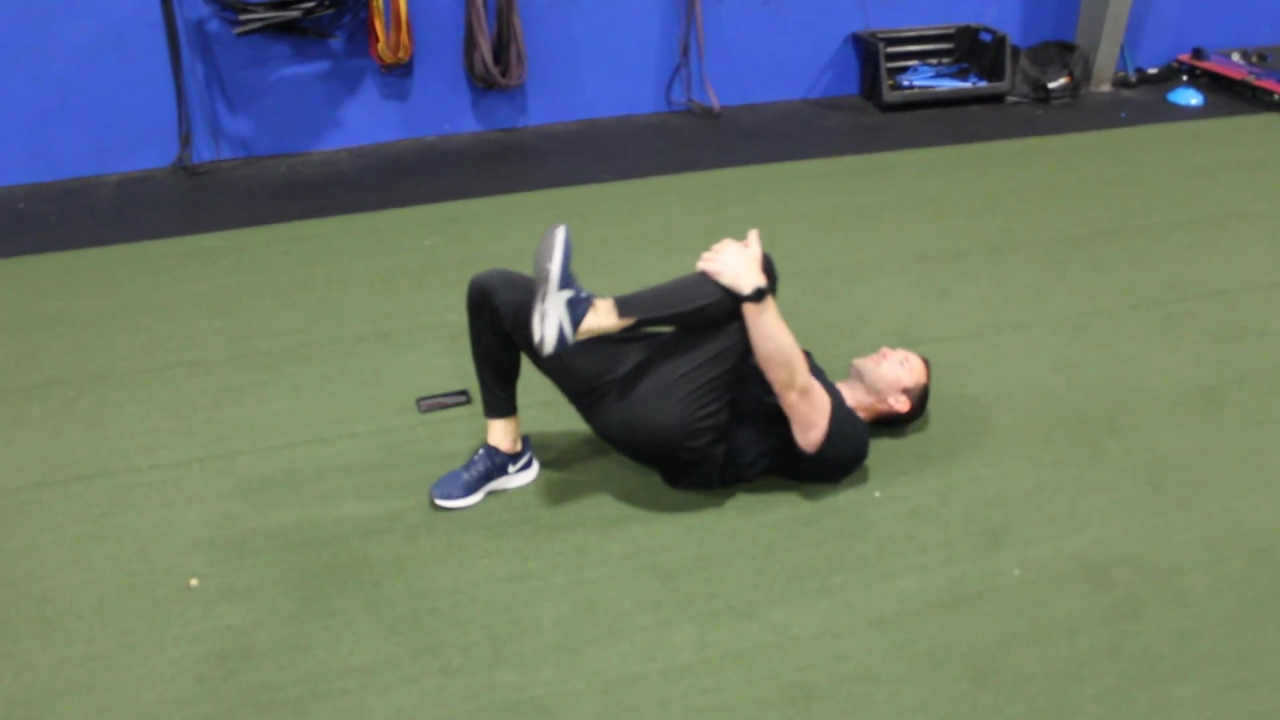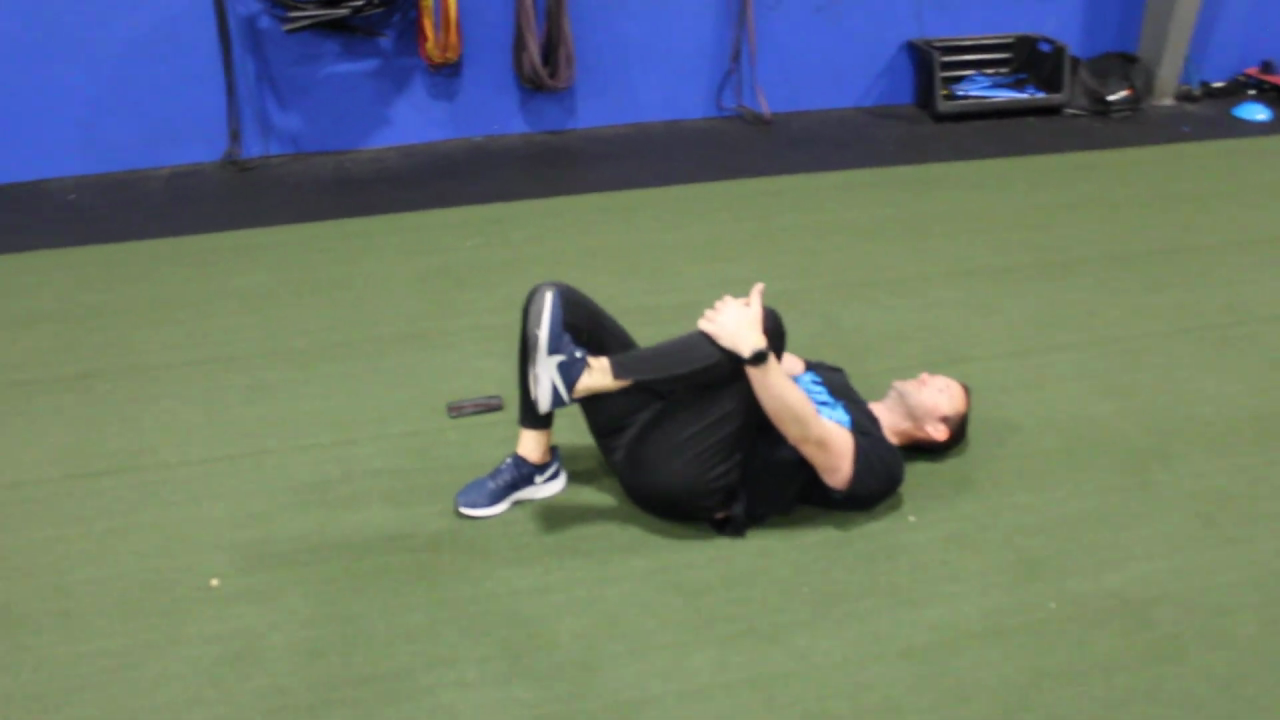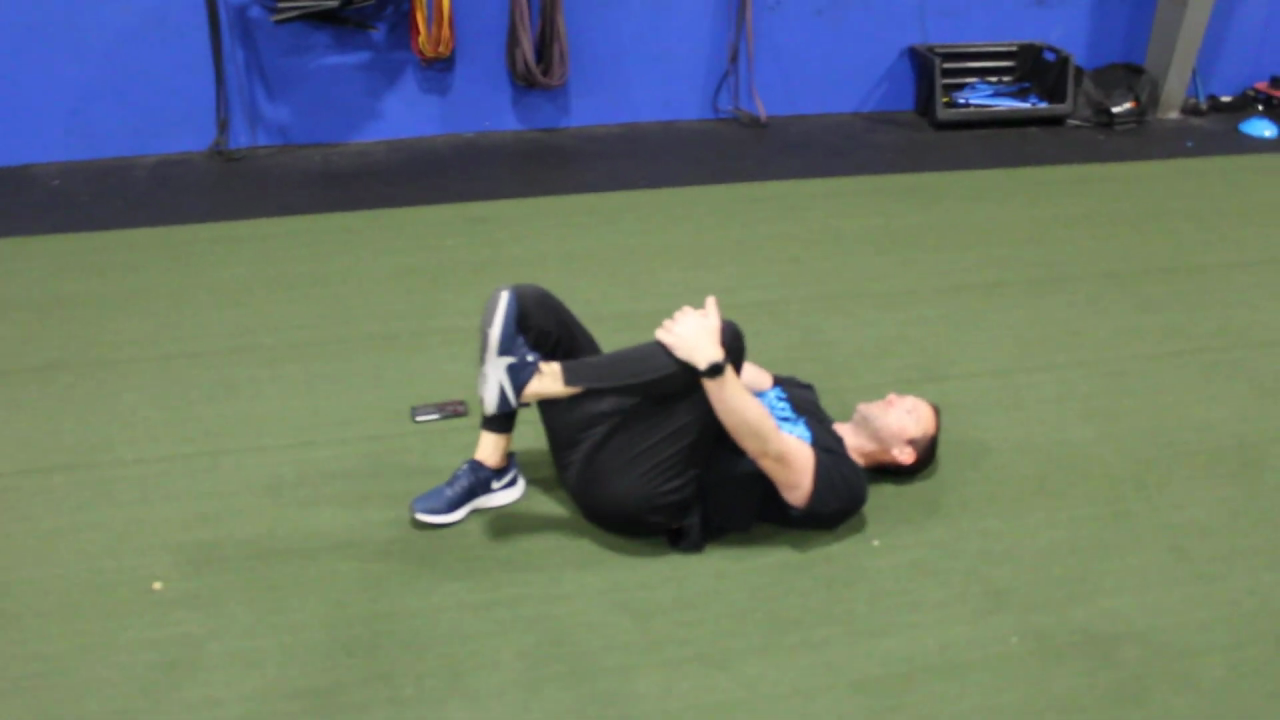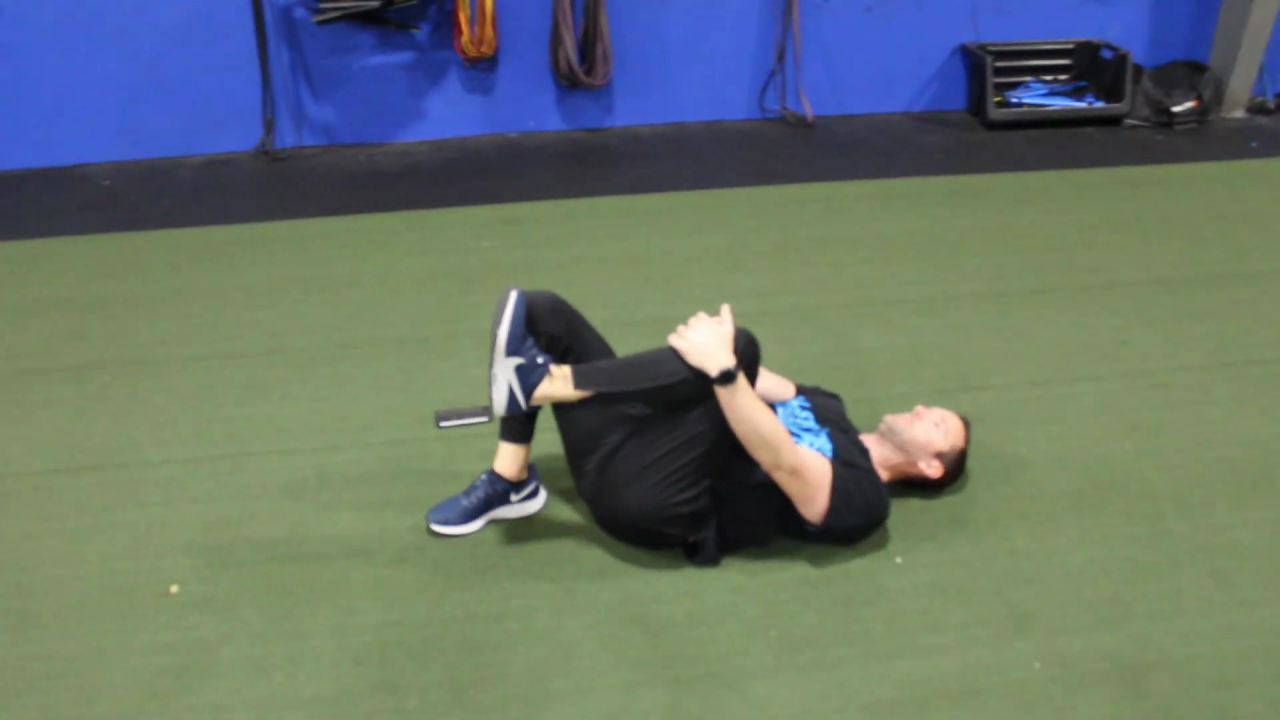
dt=0.4s
person 1, frame 1
left shoulder: (845, 438)
right shoulder: (807, 384)
left elbow: (792, 387)
left wrist: (751, 289)
right wrist: (729, 277)
left hip: (672, 418)
right hip: (632, 384)
left knee: (755, 280)
right knee: (494, 290)
left ankle: (584, 319)
right ankle: (505, 454)
person 1, frame 2
left shoulder: (879, 466)
right shoulder: (833, 382)
left elbow: (808, 436)
right elbow: (779, 369)
left wrist: (752, 348)
right wrist: (745, 332)
left hip: (681, 474)
right hip: (650, 426)
left knee: (764, 329)
right knee: (551, 302)
left ankle: (579, 376)
right ankle: (532, 465)
person 1, frame 3
left shoulder: (841, 486)
right shoulder: (802, 399)
left elbow: (768, 450)
right elbow: (744, 380)
left wrist: (709, 358)
right wrist: (699, 341)
left hip: (633, 489)
right hip: (611, 435)
left knee: (724, 340)
right knee: (528, 305)
left ankle: (530, 380)
right ankle: (489, 472)
person 1, frame 4
left shoulder: (862, 499)
right shoulder: (826, 408)
left elbow: (784, 465)
right elbow: (771, 389)
left wrist: (720, 368)
right wrist: (717, 353)
left hip: (649, 499)
right hip: (629, 446)
left knee: (736, 349)
right knee: (541, 311)
left ankle: (542, 382)
right ankle: (509, 484)
